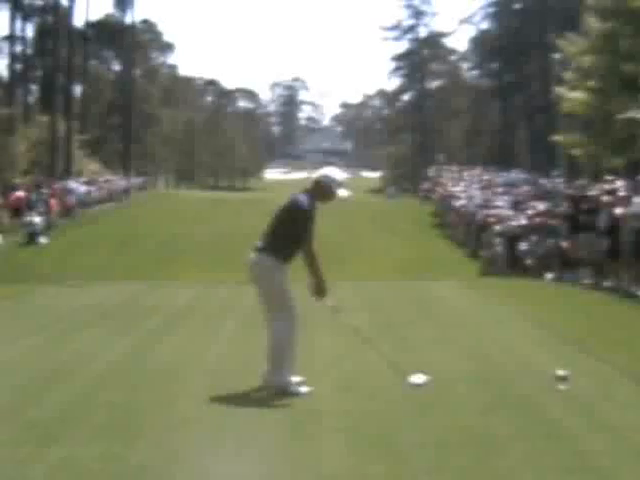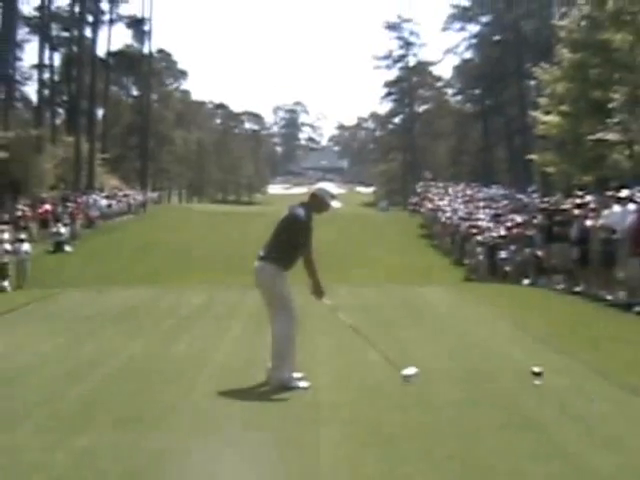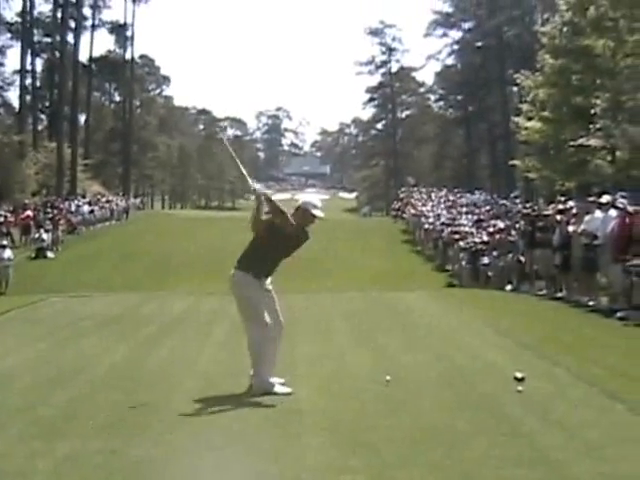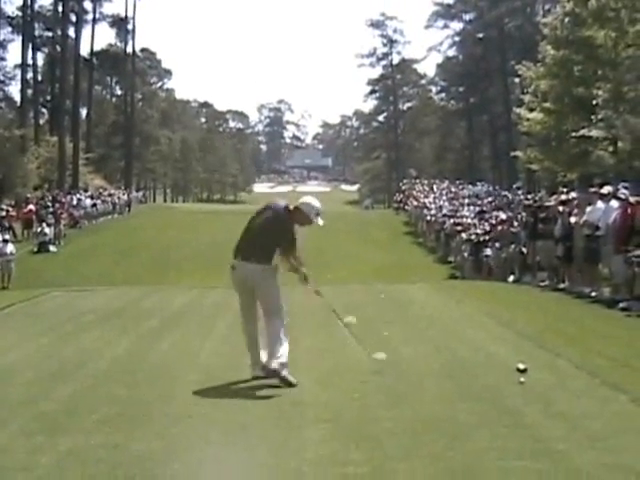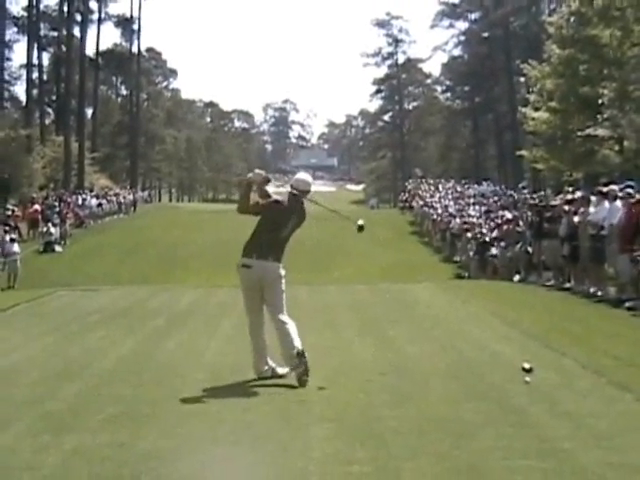
dt=0.5s
person 1, frame 1
left shoulder: (303, 202)
right shoulder: (303, 207)
left elbow: (305, 247)
right elbow: (307, 249)
left wrist: (316, 279)
right wrist: (319, 280)
left hip: (268, 262)
right hip: (268, 263)
left knee: (279, 318)
right knee: (284, 318)
left ankle: (275, 374)
right ankle: (279, 380)
person 1, frame 2
left shoulder: (302, 215)
right shoulder: (300, 219)
left elbow: (306, 253)
right elbow: (306, 256)
left wrist: (315, 282)
right wrist: (316, 284)
left hip: (271, 270)
right hip: (270, 270)
left knee: (282, 319)
right knee: (286, 319)
left ankle: (278, 370)
right ankle: (281, 376)
person 1, frame 3
left shoulder: (301, 235)
right shoulder: (272, 216)
left elbow: (288, 225)
right elbow: (256, 228)
left wrist: (269, 200)
right wrist: (259, 203)
left hip: (263, 280)
right hip: (244, 278)
left knee: (275, 327)
right knee: (261, 326)
left ankle: (263, 376)
right ankle: (261, 383)
person 1, frame 4
left shoulder: (276, 207)
right shoulder: (286, 229)
right elbow: (289, 261)
left wrist: (300, 268)
right wrist: (301, 272)
left hip: (238, 267)
right hip: (261, 270)
left knee: (249, 318)
right knee: (275, 317)
left ankle: (259, 365)
right ankle: (277, 365)
person 1, frame 5
left shoulder: (277, 205)
right shoulder: (301, 213)
left elbow: (242, 208)
left wrist: (249, 182)
right wrist: (259, 184)
left hip: (249, 264)
right hip: (272, 267)
left knee: (255, 319)
right knee: (280, 315)
left ankle: (263, 367)
right ankle: (296, 355)
